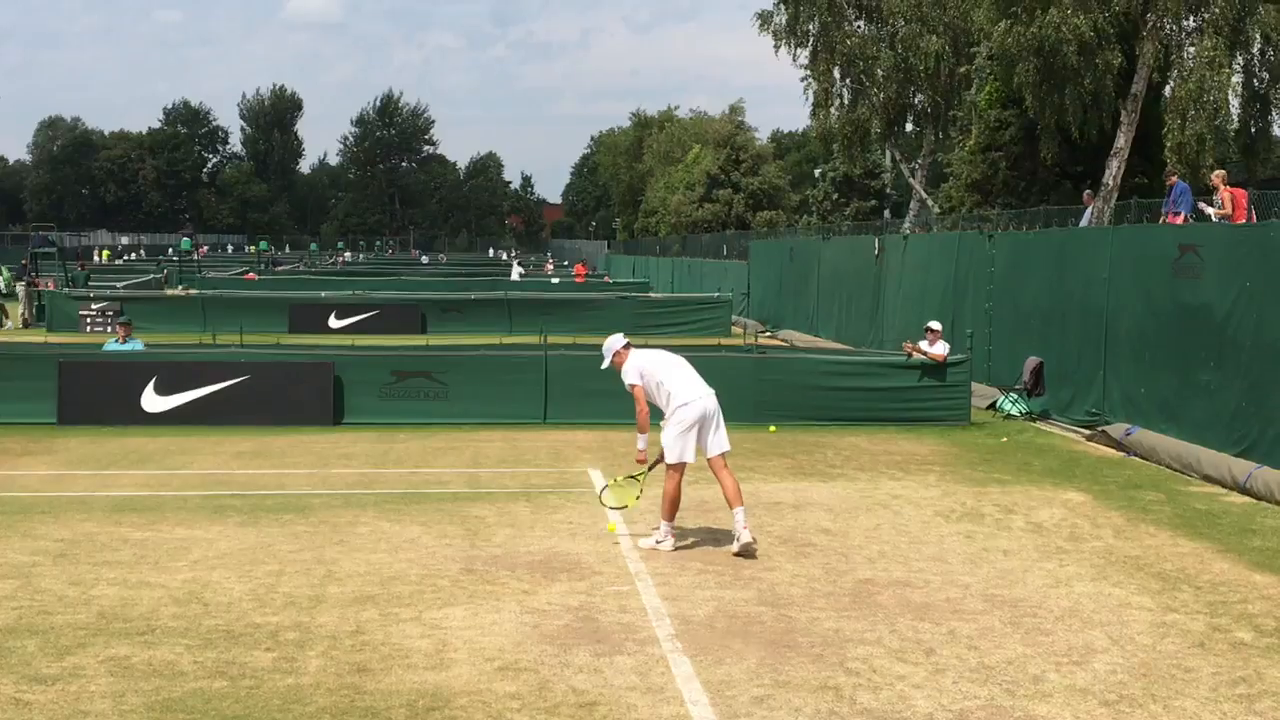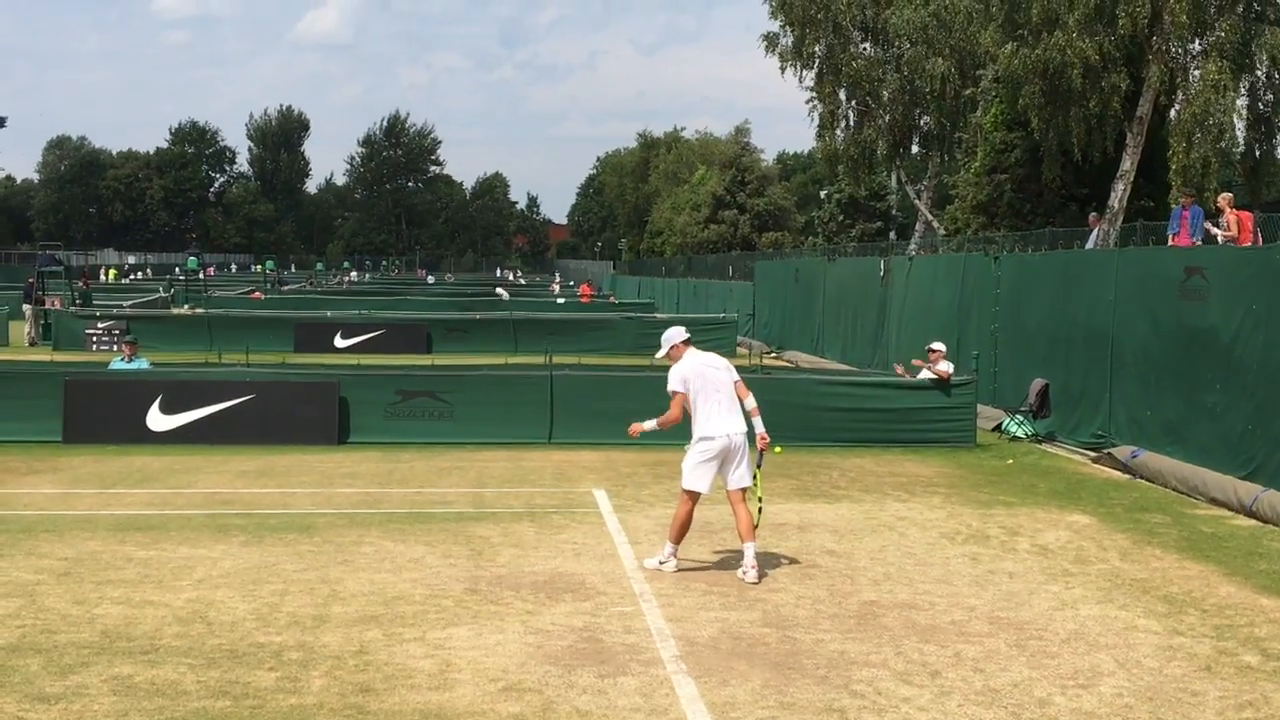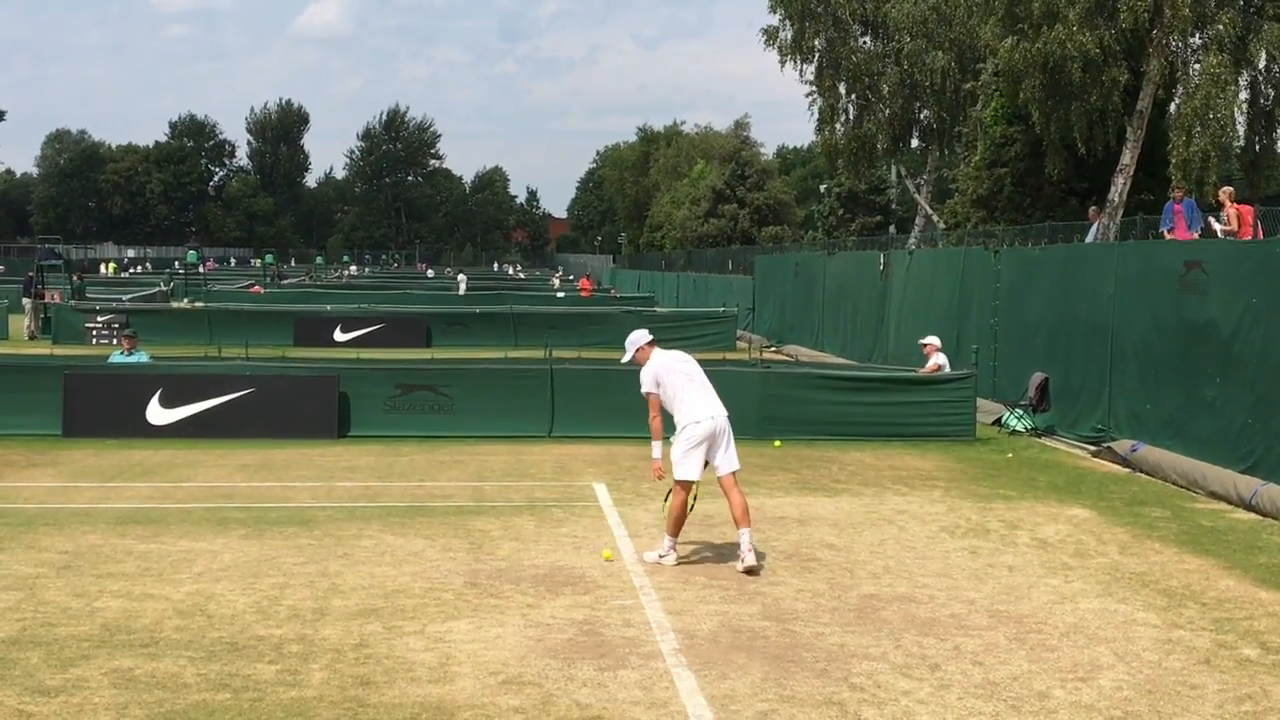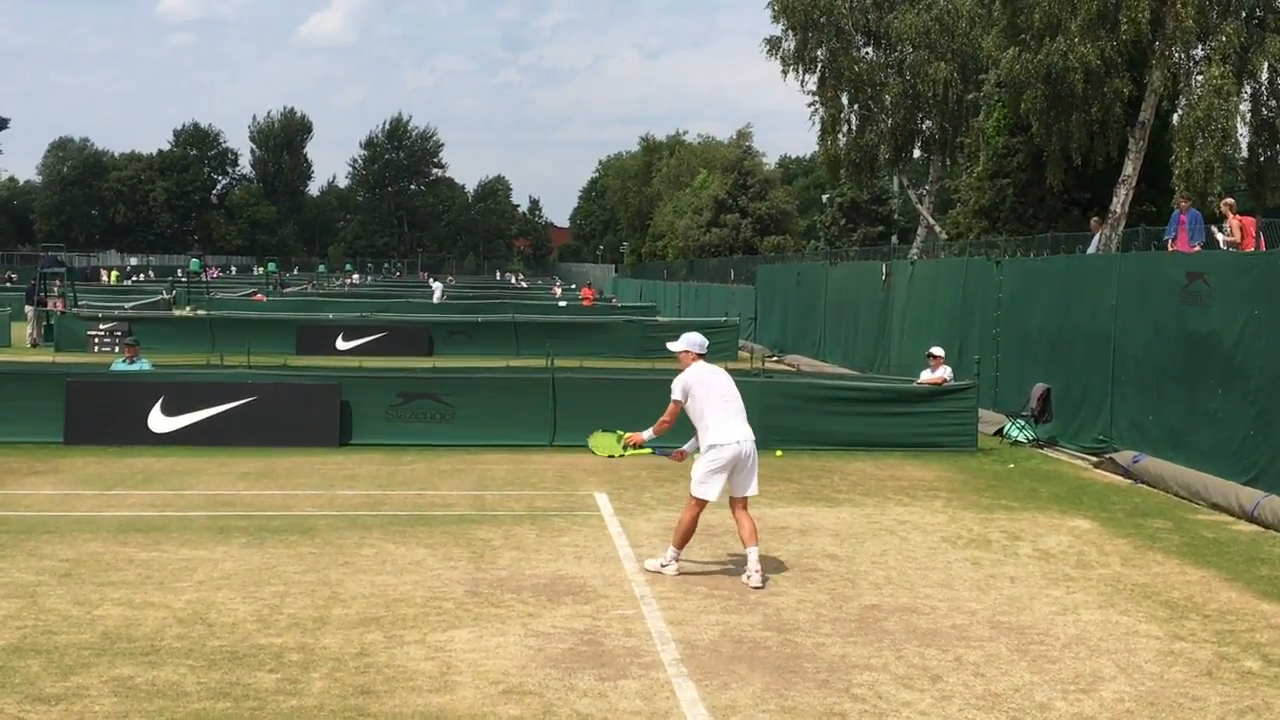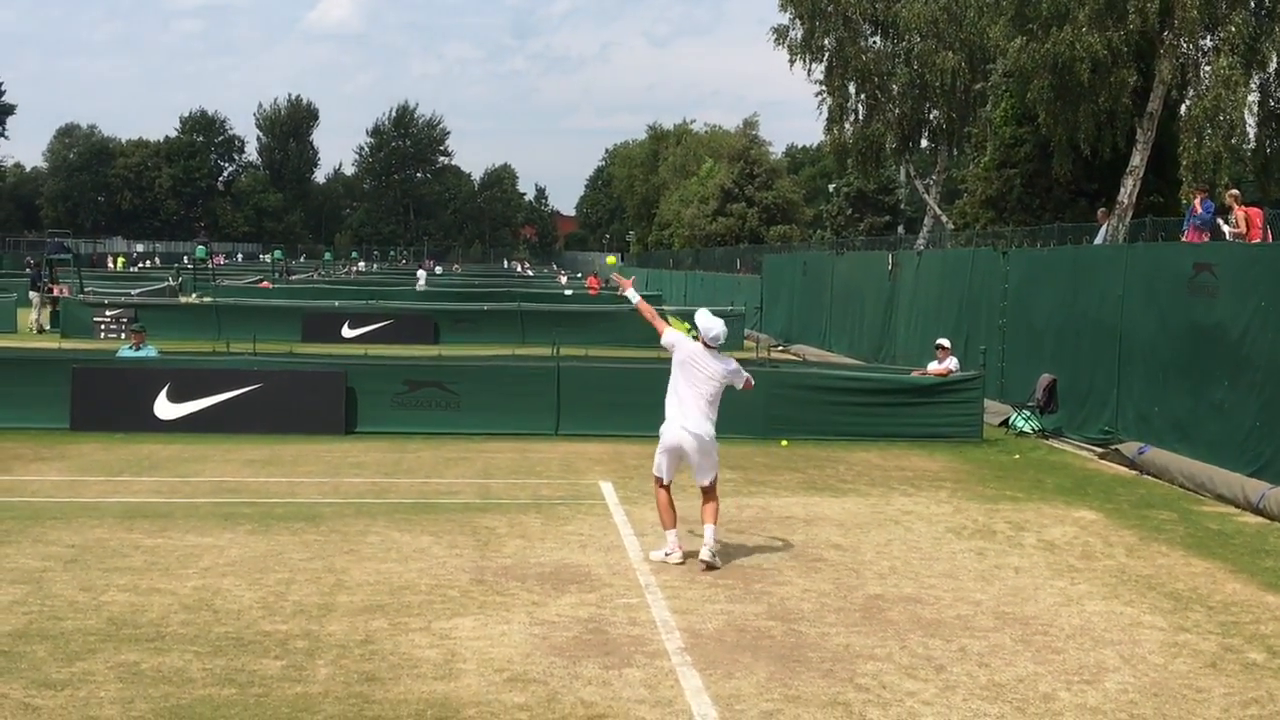
dt=1s
person 1, frame 1
left shoulder: (630, 366)
right shoulder: (656, 355)
left elbow: (643, 409)
left wrist: (641, 447)
right wrist: (669, 442)
left hip: (686, 407)
right hip: (708, 400)
left knee: (674, 473)
right knee: (721, 467)
left ankle: (665, 536)
right ankle: (742, 529)
person 1, frame 2
left shoulder: (679, 369)
right shoulder: (720, 360)
left elbow: (675, 415)
right elbow: (746, 396)
left wrist: (646, 426)
right wrist: (760, 430)
left hip: (709, 439)
right hip: (737, 435)
left knee: (687, 500)
right knee: (739, 500)
left ankle: (668, 557)
right ankle: (750, 564)
person 1, frame 3
left shoulder: (649, 369)
right shoulder: (682, 356)
left elbow: (655, 416)
left wrist: (656, 456)
left hip: (694, 425)
right hip: (719, 418)
left knee: (681, 490)
right knee: (731, 486)
left ankle: (668, 551)
right ankle: (747, 550)
person 1, frame 4
left shoulder: (684, 379)
right shoulder: (720, 374)
left elbow: (667, 421)
left wrist: (644, 436)
right wrist: (688, 448)
left hip: (720, 447)
right hip: (746, 442)
left knee: (694, 505)
right knee: (740, 509)
left ankle: (669, 561)
right ankle: (754, 569)
person 1, frame 5
left shoulder: (683, 346)
right shoulder: (728, 366)
left elbow: (654, 318)
right elbow: (748, 384)
left wrist: (629, 291)
left hip: (674, 433)
right hip: (703, 437)
left knee: (662, 486)
right knee: (709, 493)
left ankle: (672, 547)
right ankle: (709, 546)
